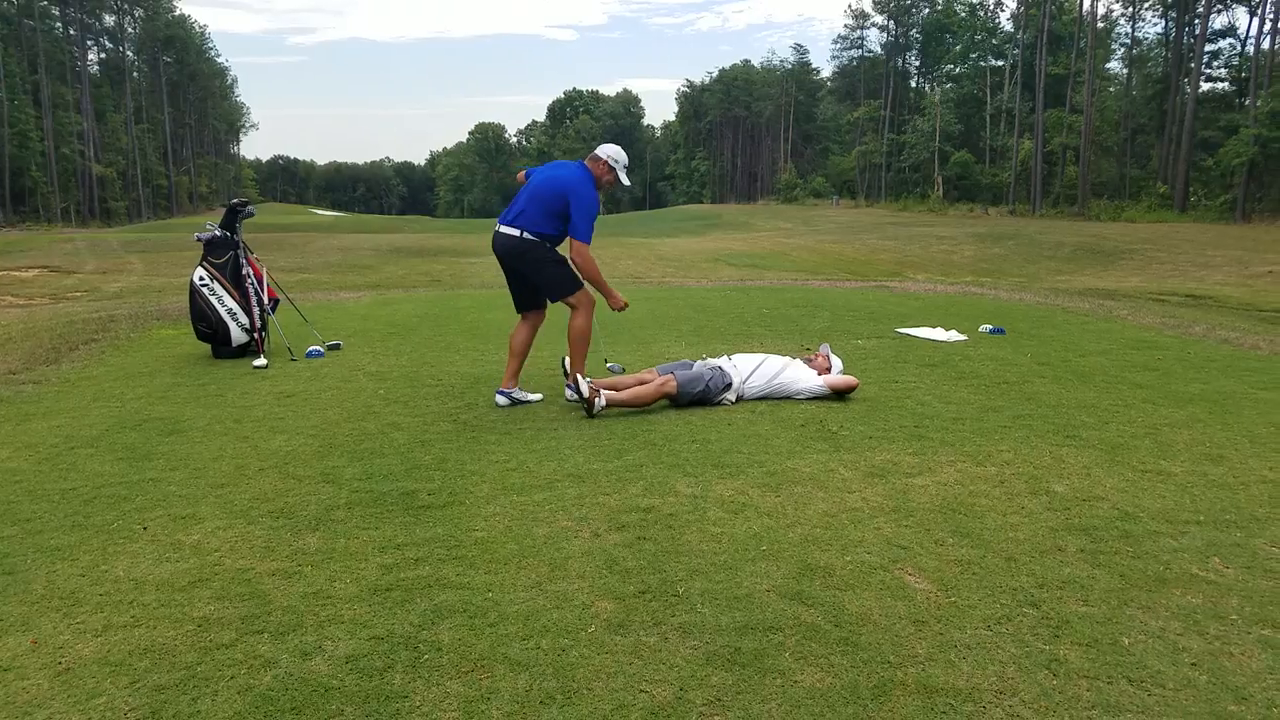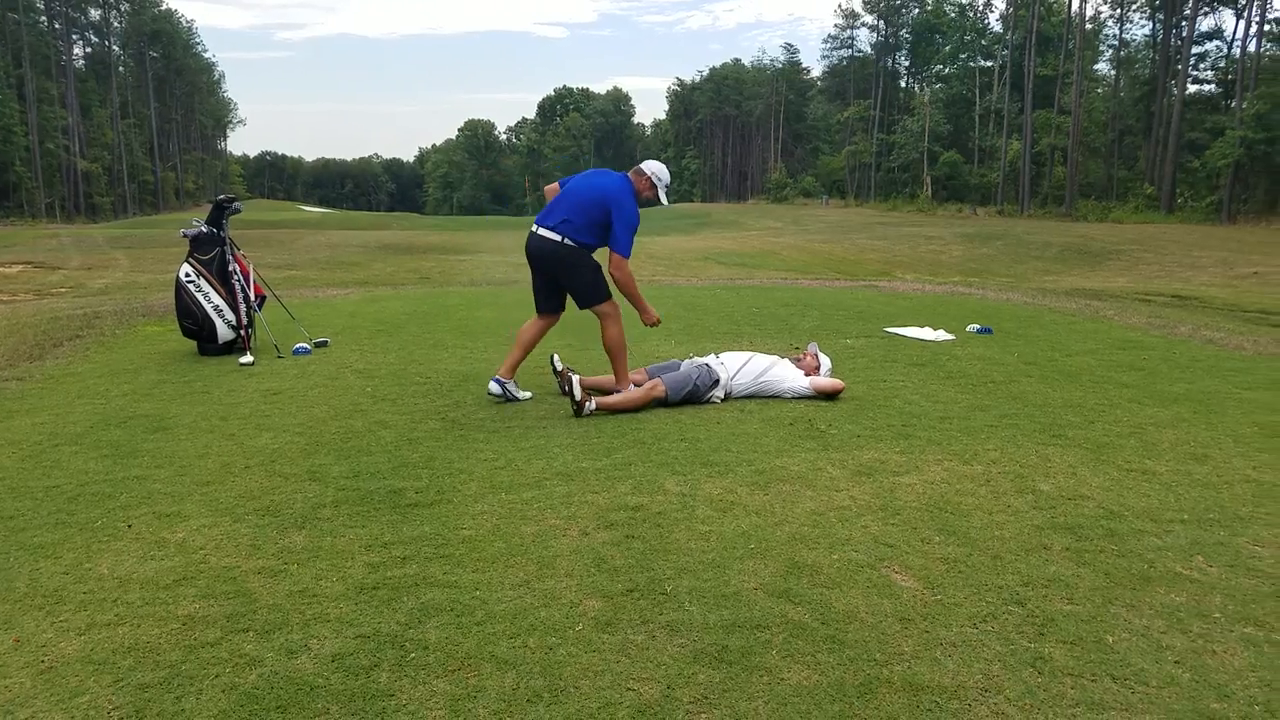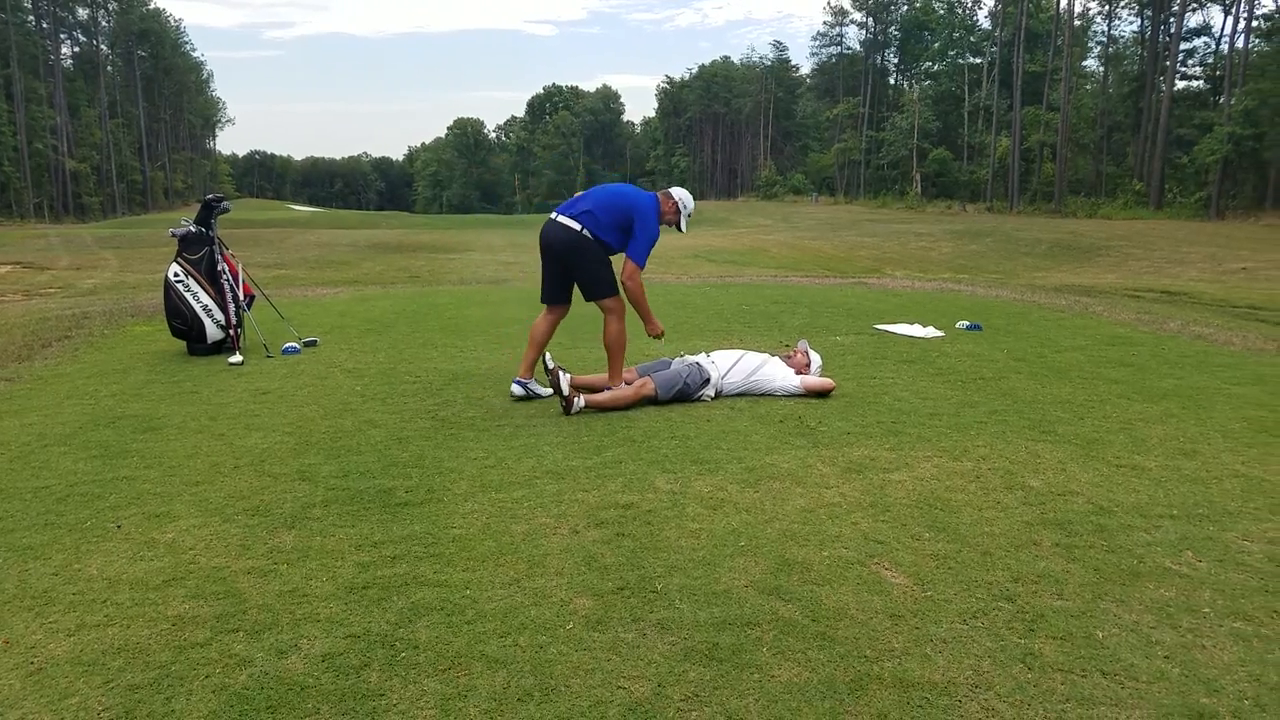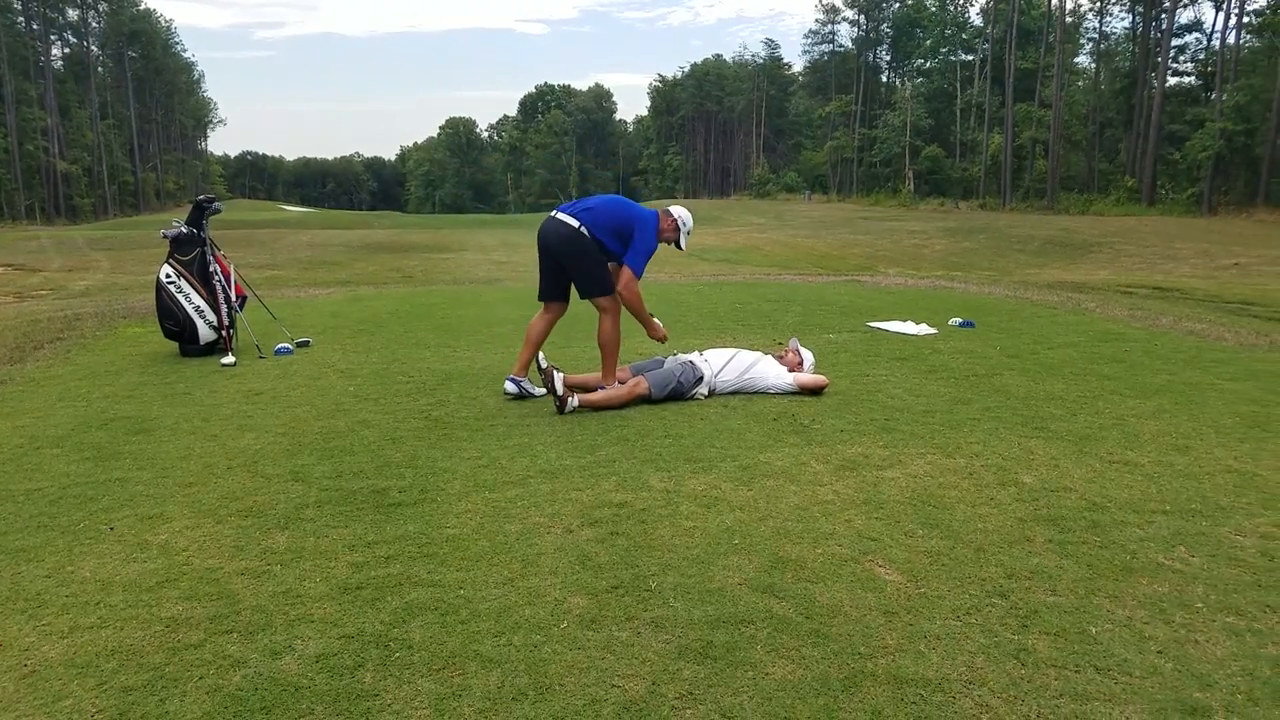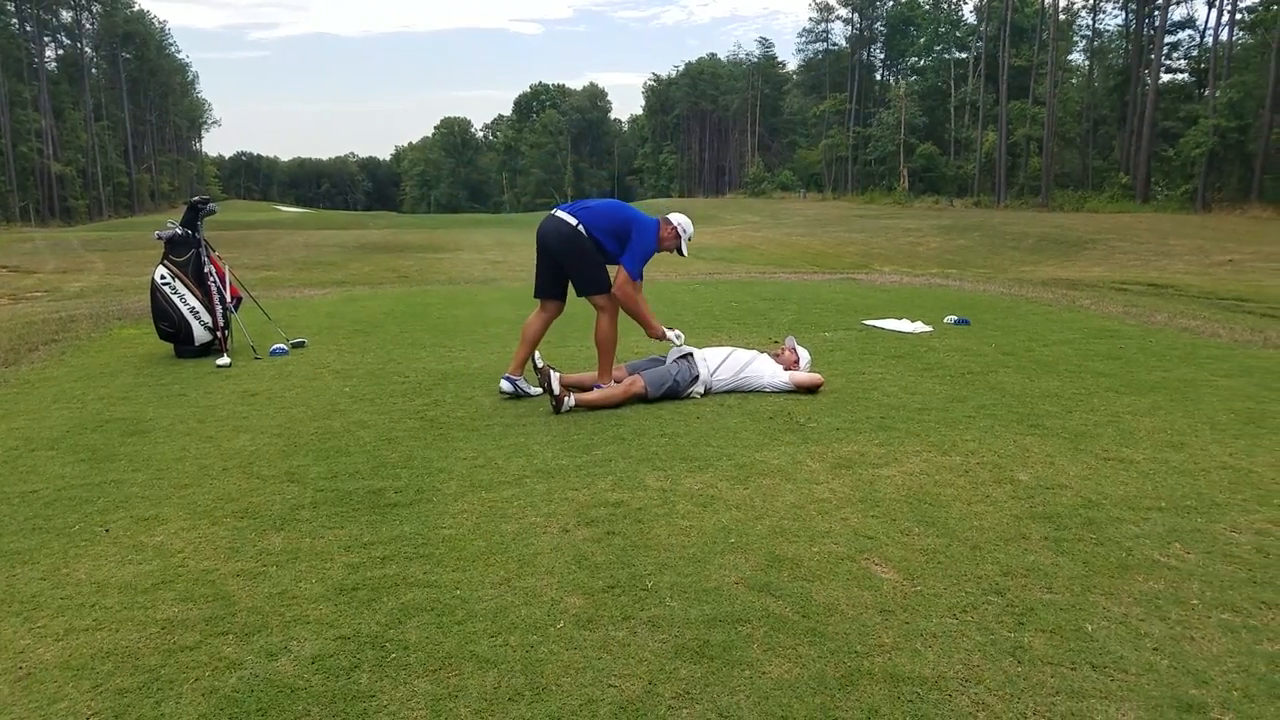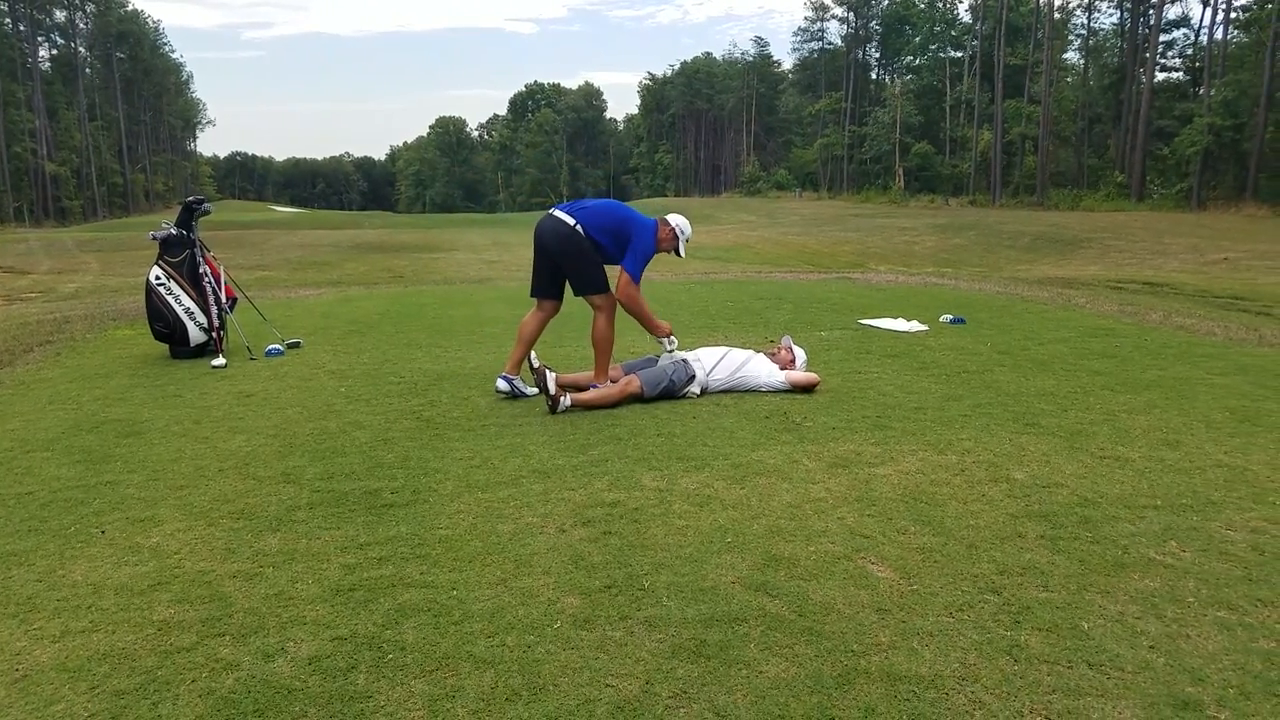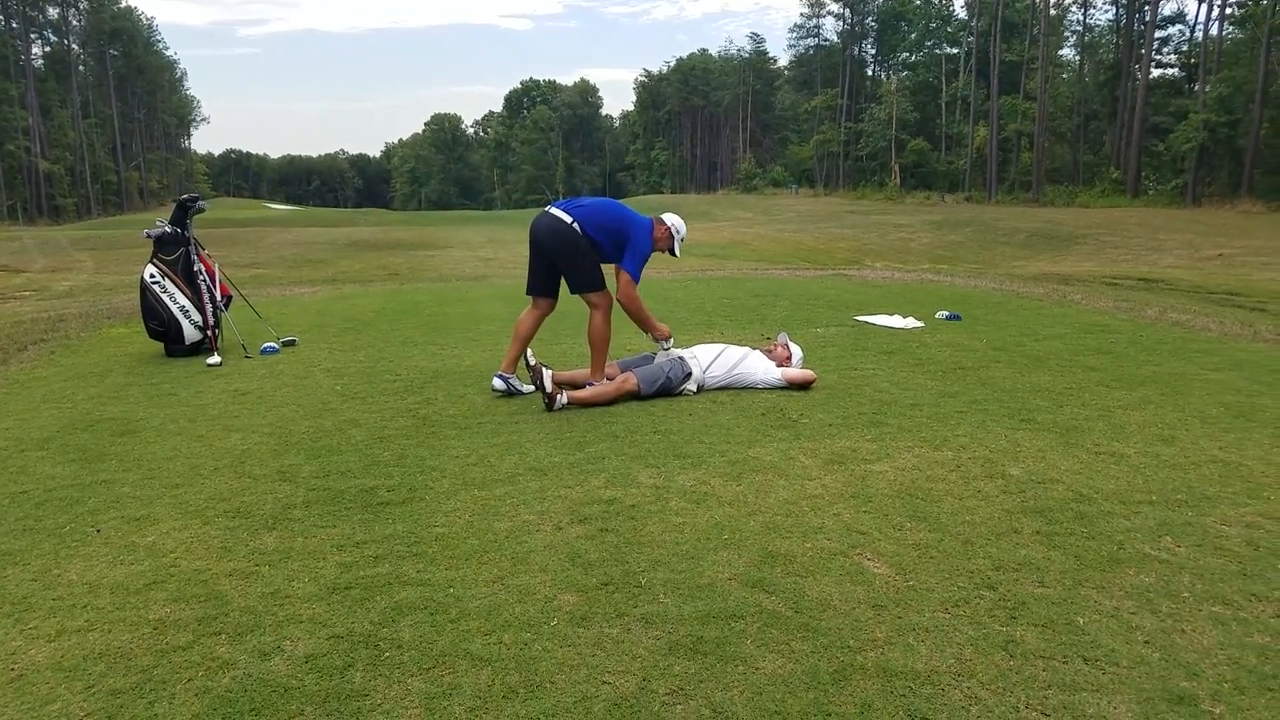
dt=0.3s
person 1, frame 1
left shoulder: (808, 380)
right shoulder: (793, 364)
left elbow: (851, 382)
left wrist: (835, 390)
left hip: (726, 381)
right hip: (718, 364)
left knee: (663, 384)
right knee: (647, 376)
left ankle: (600, 400)
right ankle: (588, 384)
person 1, frame 2
left shoulder: (795, 380)
right shoulder: (782, 364)
left elbow: (837, 385)
left wrist: (821, 389)
left hip: (714, 380)
right hip: (707, 363)
left knee: (652, 388)
right knee: (639, 376)
left ankle: (590, 404)
right ankle: (575, 381)
person 1, frame 3
left shoulder: (785, 378)
right shoulder: (771, 361)
left elbow: (828, 384)
left wrist: (812, 381)
left hip: (705, 378)
right hip: (699, 362)
left knee: (642, 387)
right knee: (629, 374)
left ankle: (579, 401)
right ankle: (567, 380)
person 1, frame 4
left shoulder: (778, 376)
right shoulder: (764, 359)
left elbow: (821, 381)
left wrist: (806, 379)
left hip: (699, 376)
right hip: (692, 360)
left knee: (636, 386)
right knee: (622, 374)
left ankle: (572, 400)
right ankle: (560, 379)
person 1, frame 5
left shoulder: (773, 374)
right shoulder: (760, 358)
left elbow: (817, 379)
left wrist: (801, 384)
left hip: (695, 375)
right hip: (687, 359)
left knee: (632, 386)
right knee: (619, 372)
left ankle: (569, 399)
right ankle: (556, 378)
person 1, frame 6
left shoulder: (770, 374)
right shoulder: (756, 358)
left elbow: (813, 379)
left wrist: (798, 384)
left hip: (692, 374)
right hip: (685, 358)
left knee: (629, 385)
right knee: (615, 372)
left ankle: (565, 399)
right ankle: (554, 379)
person 1, frame 7
left shoulder: (766, 371)
right shoulder: (753, 355)
left elbow: (809, 376)
left wrist: (795, 379)
left hip: (688, 372)
right hip: (681, 356)
left knee: (625, 383)
right knee: (611, 370)
left ankle: (561, 397)
right ankle: (550, 376)
person 2, frame 1
left shoulder: (560, 167)
right shoulder: (584, 193)
left elbow: (522, 177)
right elbow: (579, 256)
right wrist: (610, 294)
left hip: (504, 240)
right hip: (527, 245)
left knee: (531, 316)
right knee: (582, 303)
left ankle: (508, 388)
person 2, frame 2
left shoulder: (598, 174)
right shoulder: (626, 206)
left elbow: (551, 190)
right elbow: (617, 270)
right wrist: (643, 309)
left hip: (536, 241)
right hip: (563, 249)
left knee: (546, 316)
right knee: (609, 313)
left ankle: (504, 378)
right ankle: (624, 388)
person 2, frame 3
left shoulder: (634, 196)
right shoulder: (648, 218)
left elbow: (579, 198)
right elbow: (629, 279)
right wrist: (650, 321)
left hip: (552, 228)
right hip: (575, 237)
left knee: (555, 310)
right knee: (614, 309)
left ankle: (523, 379)
right ankle: (615, 387)
person 2, frame 4
left shoulder: (636, 216)
right shoulder: (647, 230)
left elbow: (616, 275)
right elbow: (625, 288)
right wrist: (650, 326)
left hip: (550, 228)
right hip: (572, 235)
left knee: (552, 310)
right knee: (609, 308)
left ankle: (517, 378)
right ankle: (608, 386)
person 2, frame 5
left shoulder: (638, 225)
right shoulder: (646, 235)
left elbow: (635, 293)
right elbow: (620, 290)
left wrist: (662, 330)
right wrist: (649, 326)
left hip: (550, 227)
right hip: (570, 234)
left knee: (548, 309)
right knee: (606, 306)
left ankle: (513, 376)
right ankle: (604, 385)
person 2, frame 6
left shoulder: (638, 226)
right shoulder: (645, 236)
left elbow: (633, 291)
right elbow: (624, 294)
left wrist: (656, 329)
right wrist: (654, 325)
left hip: (548, 226)
right hip: (567, 233)
left knee: (545, 308)
right knee: (604, 306)
left ankle: (510, 376)
right ankle: (600, 384)
person 2, frame 7
left shoulder: (630, 226)
right shoulder: (642, 236)
left elbow: (625, 290)
right elbow: (625, 296)
left wrist: (650, 329)
right wrist: (654, 328)
left hip: (544, 223)
right hip: (564, 231)
left knee: (541, 306)
right knee: (601, 304)
left ankle: (505, 375)
right ankle: (596, 382)
